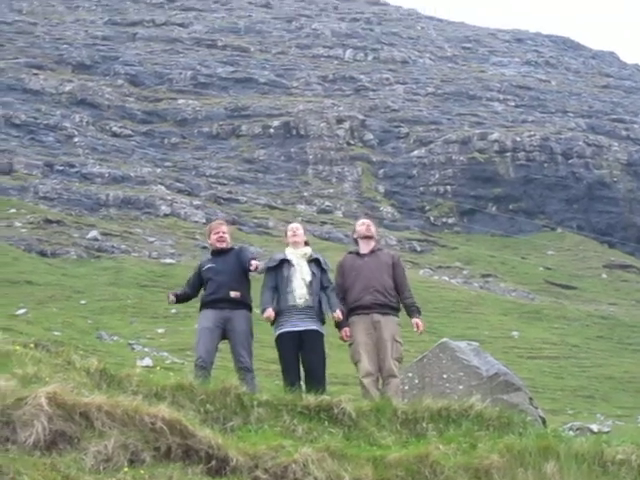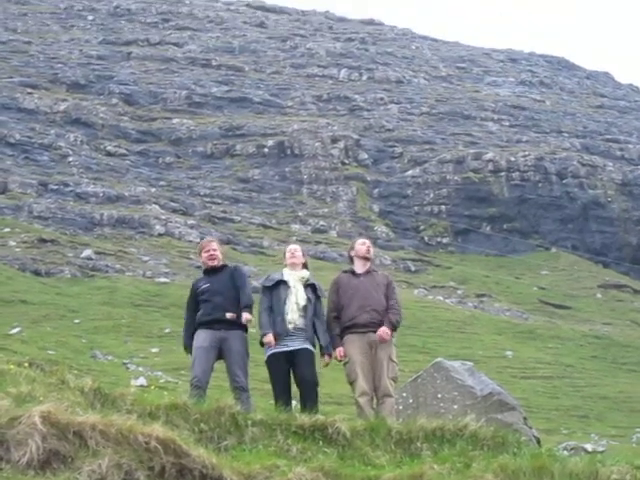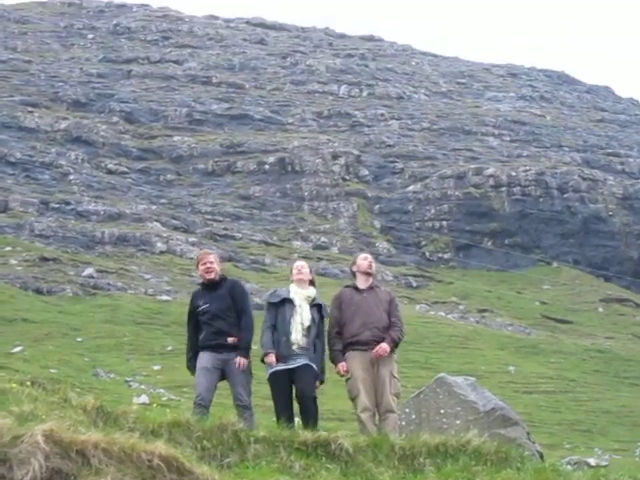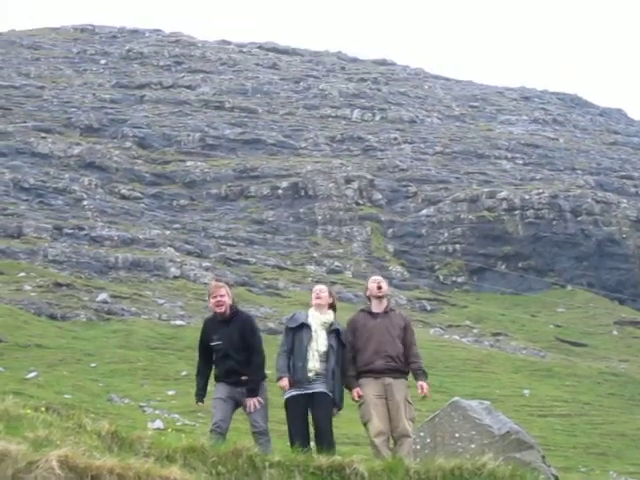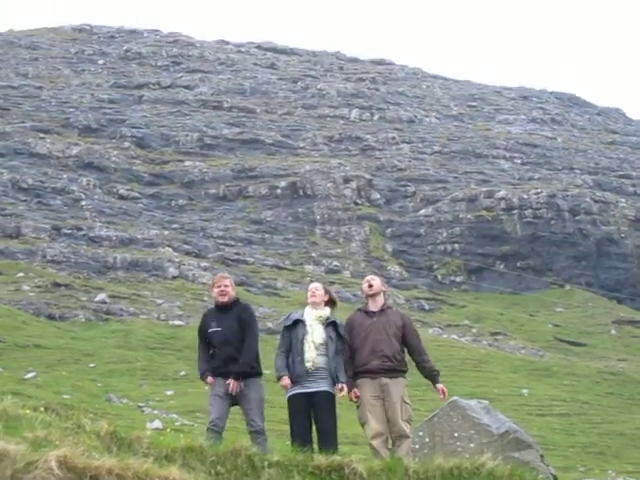
dt=0.2s
person 1, frame 1
left shoulder: (391, 258)
right shoulder: (346, 262)
left elbow: (404, 289)
right elbow: (339, 295)
left wrist: (415, 314)
right wrist: (341, 323)
left hip: (388, 318)
right hip: (359, 319)
left knee: (391, 369)
right knee: (367, 371)
person 1, frame 2
left shoulder: (384, 279)
right shoulder: (340, 281)
left elbow: (395, 309)
right elbow: (332, 315)
left wrist: (388, 326)
right wrist: (336, 343)
left hip: (382, 338)
right hip: (353, 338)
left knee: (386, 389)
right knee: (362, 390)
person 1, frame 3
left shoulder: (387, 295)
right shoulder: (342, 296)
left elbow: (397, 325)
right elbow: (334, 330)
left wrist: (389, 342)
right wrist: (337, 358)
left hip: (384, 354)
right hip: (355, 354)
left knee: (388, 406)
right knee: (364, 407)
person 1, frame 4
left shoulder: (401, 319)
right shoulder: (356, 320)
left elbow: (411, 351)
right elbow: (348, 354)
left wrist: (420, 377)
right wrist: (352, 383)
left hip: (397, 380)
right hip: (369, 381)
left knee: (403, 431)
right knee: (377, 432)
person 1, frame 5
left shoulder: (399, 317)
right shoulder: (354, 320)
left elbow: (417, 350)
right elbow: (347, 354)
left wrist: (435, 379)
right wrist: (350, 384)
left hip: (395, 380)
right hip: (366, 382)
left knee: (401, 430)
right knee: (375, 433)
person 2, frame 1
left shoulder: (239, 253)
right shoulder: (204, 264)
left elbow: (248, 259)
right elbow: (191, 289)
left wrist: (253, 262)
right wrist: (177, 296)
left hip: (238, 311)
right hip: (210, 312)
left knee: (244, 363)
right knee: (202, 361)
person 2, frame 2
left shoulder: (234, 272)
right shoulder: (198, 283)
left elbow: (244, 291)
right elbow: (191, 313)
left wrist: (246, 309)
right wrist: (187, 341)
left hip: (234, 331)
right hip: (205, 332)
left knee: (239, 383)
right knee: (198, 381)
person 2, frame 3
left shoulder: (234, 286)
right shoulder: (197, 296)
left elbow: (247, 317)
right elbow: (193, 330)
left wrist: (244, 350)
right wrist: (192, 361)
left hip: (235, 352)
right hip: (208, 353)
left knee: (243, 402)
right knee: (201, 400)
person 2, frame 4
left shoulder: (245, 320)
right shoulder: (209, 325)
left elbow: (257, 355)
right elbow: (204, 360)
left wrist: (252, 390)
right wrist: (200, 392)
left hip: (252, 384)
right hip: (224, 384)
left knee: (260, 428)
right knee: (218, 427)
person 2, frame 5
left shoulder: (244, 310)
right shoulder: (208, 316)
left elbow: (250, 344)
right elbow: (203, 349)
left wrist: (237, 374)
right wrist: (205, 373)
left hip: (249, 378)
right hip: (220, 379)
left knee: (256, 426)
right knee: (215, 425)
person 3, frame 1
left shoulder: (317, 261)
right shoulder: (277, 262)
left elbow: (327, 287)
right elbow: (268, 288)
left wrist: (335, 308)
right wrist: (267, 307)
left hip: (311, 322)
right hip: (285, 322)
left knee: (315, 367)
right knee: (289, 370)
person 3, frame 2
left shoulder: (311, 286)
right shoulder: (273, 281)
left elbow: (319, 318)
right elbow: (264, 309)
left wrist: (326, 348)
right wrist: (266, 331)
left hip: (302, 342)
right hip: (277, 343)
left knee: (308, 380)
right knee: (281, 391)
person 3, frame 3
left shoulder: (317, 304)
right shoulder: (278, 296)
left elbow: (319, 338)
right elbow: (267, 326)
left wrist: (320, 373)
right wrist: (268, 351)
left hip: (305, 360)
right hip: (280, 362)
left knee: (307, 395)
right knee: (282, 410)
person 3, frame 4
left shoulder: (336, 329)
right shoulder: (297, 321)
left elbow: (338, 364)
right elbow: (284, 351)
left wrist: (337, 398)
right wrist: (283, 375)
left hip: (321, 387)
right hip: (296, 386)
left knee: (324, 429)
right knee: (297, 435)
person 3, frame 5
left shoulder: (333, 325)
right shoulder: (293, 320)
left elbow: (339, 354)
right elbow: (282, 350)
left wrist: (342, 380)
right wrist: (282, 373)
left hip: (323, 383)
right hip: (298, 383)
left knee: (327, 429)
right knee: (300, 432)
